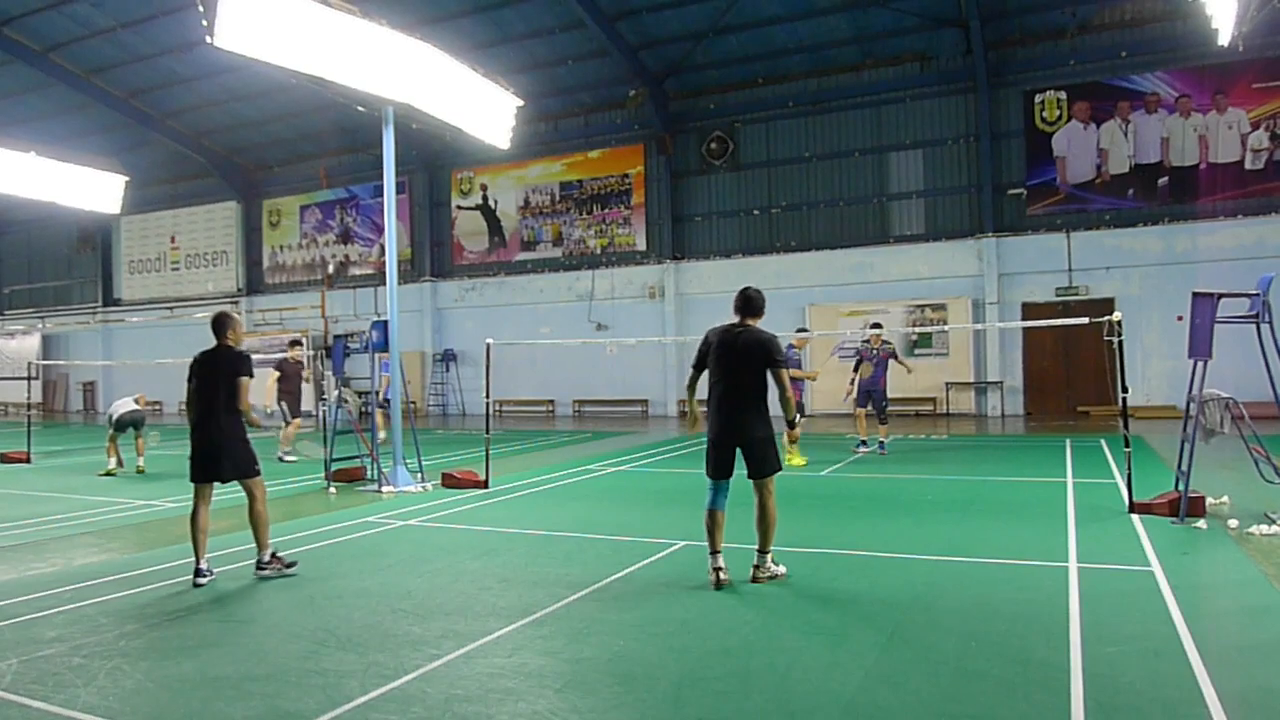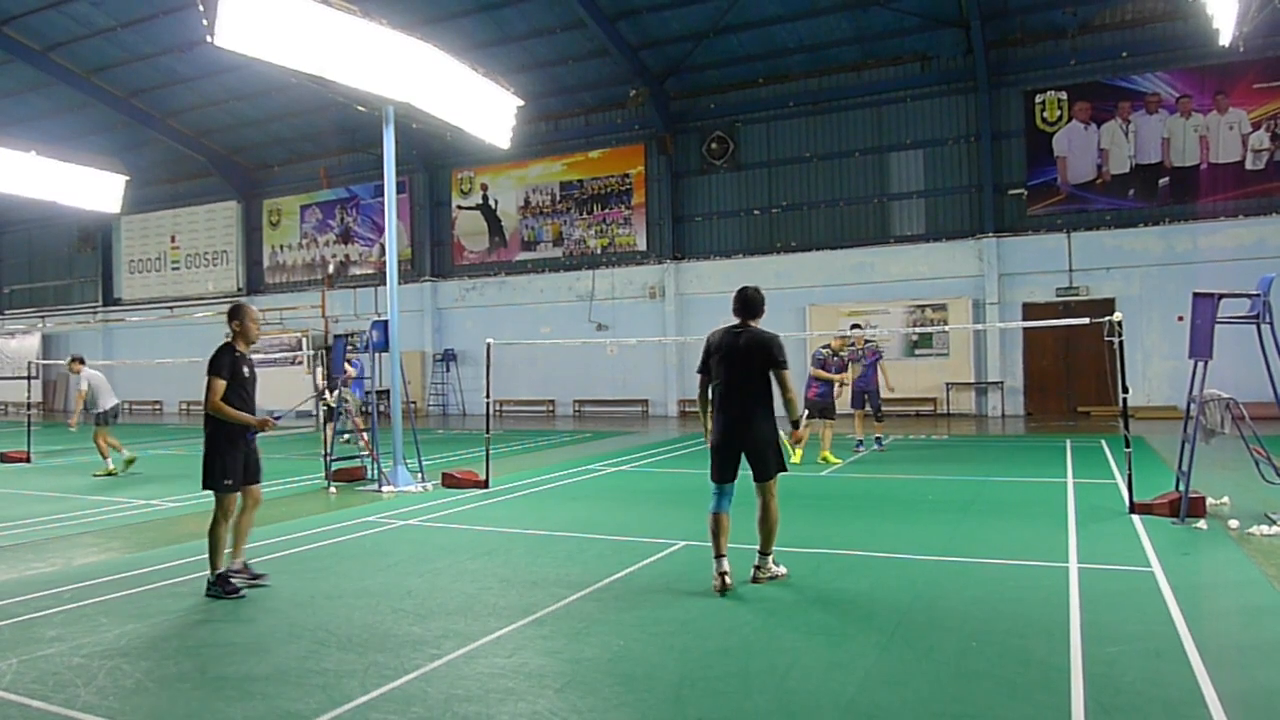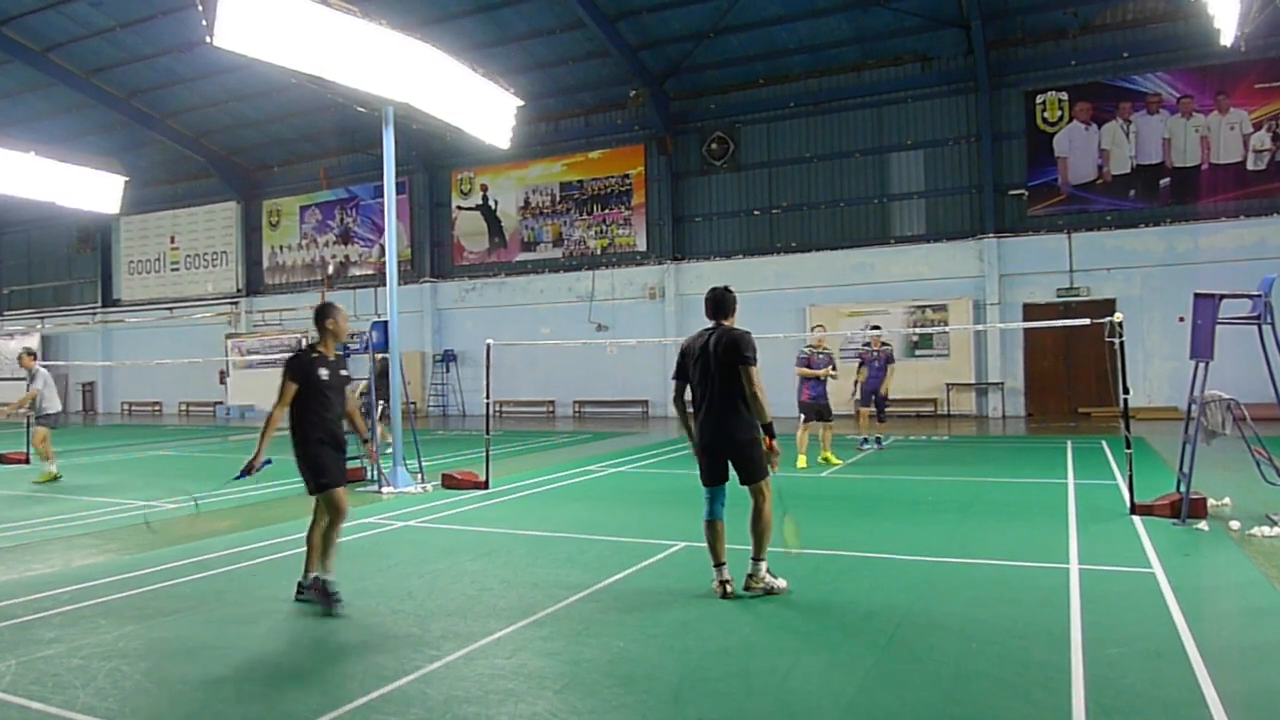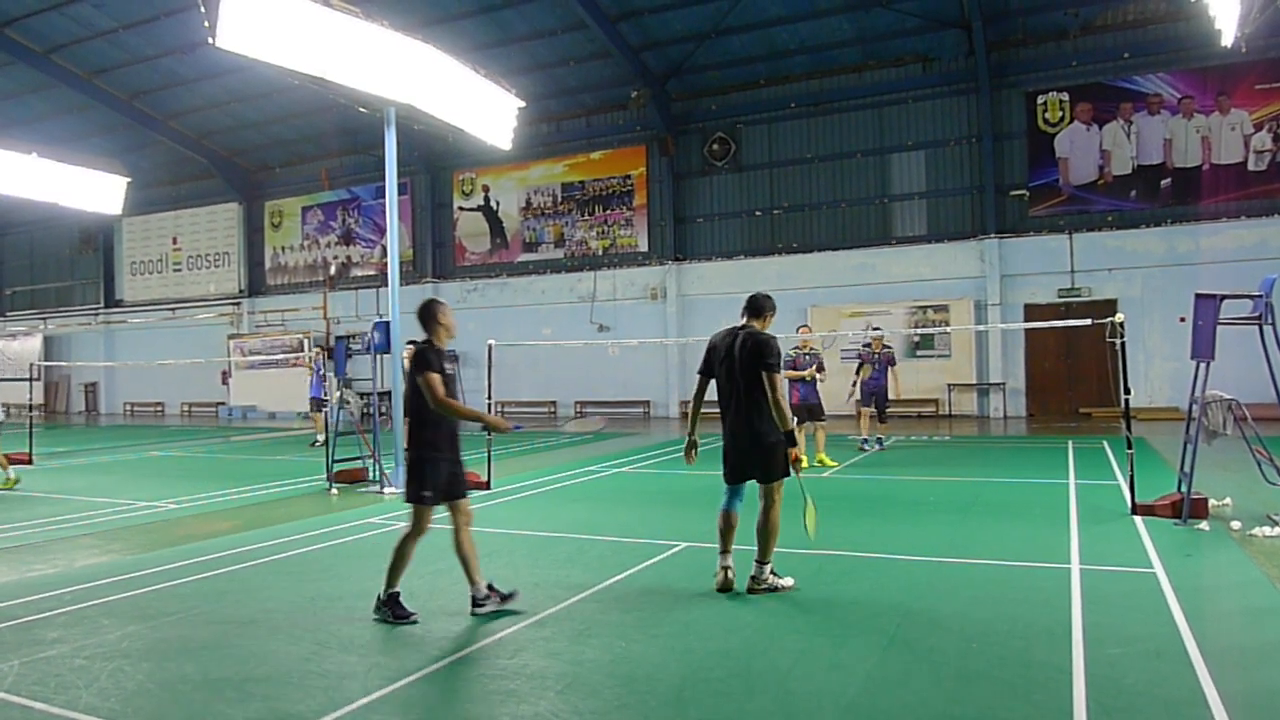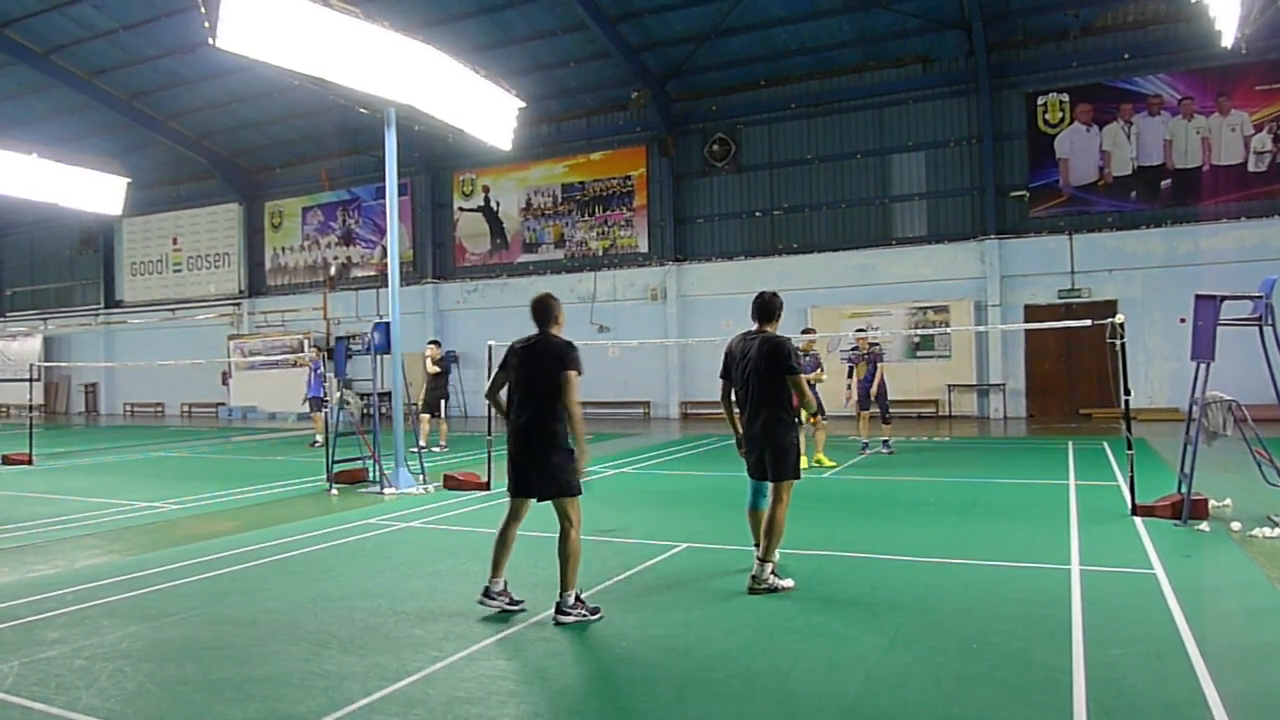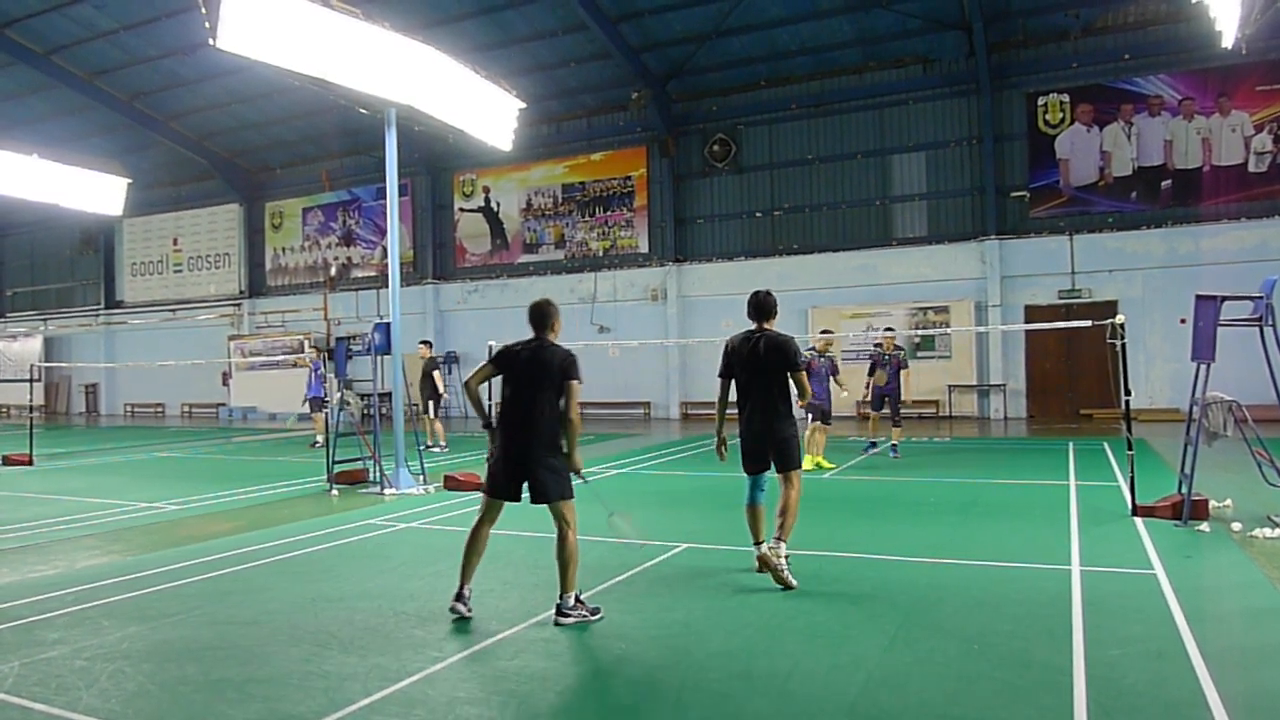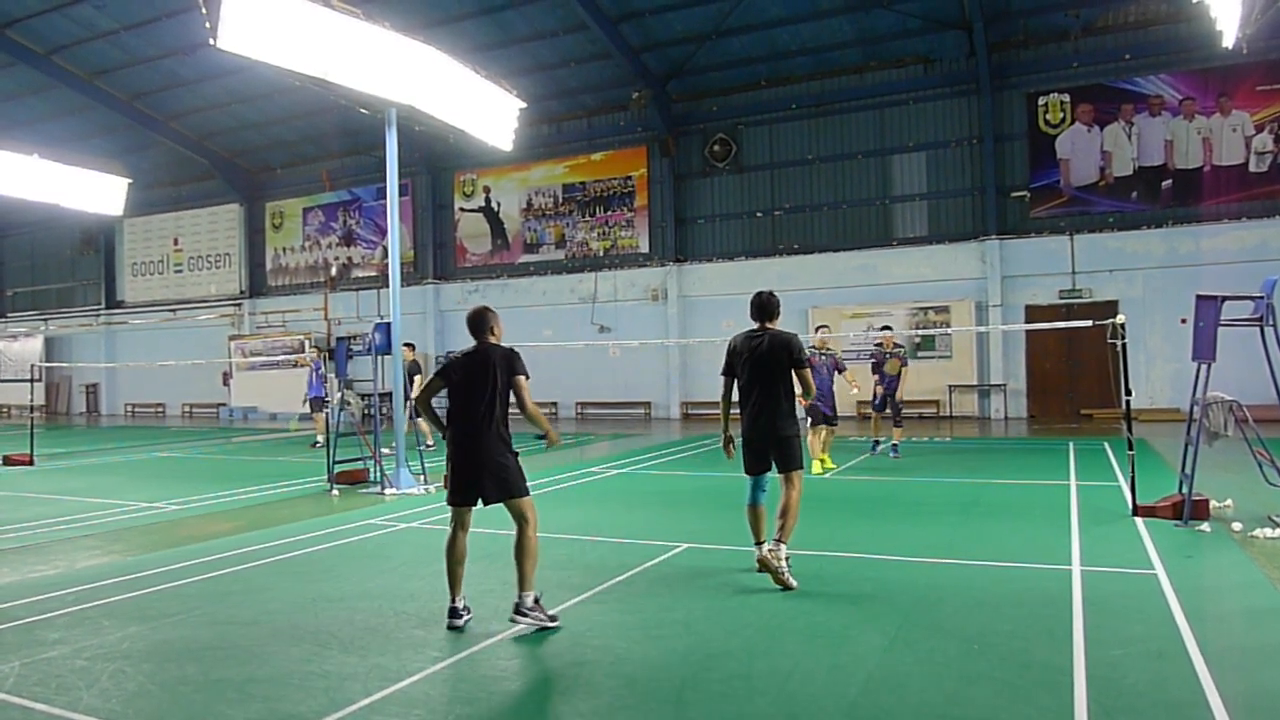
dt=0.7s
person 1, frame 1
left shoulder: (199, 361)
right shoulder: (240, 359)
left elbow: (190, 404)
right elbow: (242, 404)
right wrist: (253, 420)
left hip: (202, 437)
right hip: (230, 436)
left knee: (201, 501)
right knee: (257, 494)
left ankle: (201, 567)
right ankle: (265, 559)
person 1, frame 2
left shoulder: (245, 357)
right shoulder: (224, 357)
right elbow: (212, 404)
right wrist: (253, 421)
left hip: (244, 441)
right hip: (225, 444)
left knee: (252, 501)
right knee: (226, 509)
left ankle: (236, 565)
right ankle: (216, 578)
person 1, frame 3
left shoulder: (340, 362)
right shoulder: (302, 361)
right elbow: (280, 408)
left wrist: (366, 439)
right wrist: (260, 451)
left hip: (336, 446)
right hip: (313, 446)
left knee: (324, 513)
right knee: (340, 509)
left ankle: (309, 582)
right ankle: (324, 581)
person 1, frame 4
left shoulder: (439, 355)
right shoulder: (425, 354)
right elbow: (438, 402)
right wrist: (484, 419)
left hip: (447, 452)
right hip: (428, 454)
left knee: (463, 519)
right knee: (420, 526)
left ankle: (481, 594)
right ankle: (388, 598)
person 1, frame 5
left shoulder: (517, 349)
right shoulder: (564, 350)
left elbow: (492, 393)
right elbow: (570, 404)
right wrist: (581, 451)
left hip: (518, 444)
right hip: (551, 447)
left knee: (514, 515)
right knee: (571, 522)
left ankle: (495, 588)
right ankle: (568, 602)
person 1, frame 6
left shoulder: (510, 352)
right shoulder: (564, 359)
left elbow: (470, 385)
right elbow: (571, 414)
left wrist: (488, 424)
right wrist: (572, 453)
left hip: (507, 449)
right hip: (544, 451)
left knee: (485, 520)
right knee: (566, 525)
left ankle: (462, 595)
right ankle: (568, 604)
person 1, frame 7
left shoulder: (456, 362)
right shoulder: (508, 357)
left elbow: (422, 398)
right elbow: (526, 406)
left wrist: (445, 431)
right wrist: (549, 430)
left hip: (459, 453)
right hip: (494, 452)
left knee: (459, 528)
right knee: (527, 521)
left ankle: (457, 606)
right ankle: (526, 602)
person 2, frame 1
left shoulder: (713, 336)
right shoulder: (767, 341)
left elbow: (691, 382)
right elbow: (785, 391)
left wrist: (692, 408)
right wrist: (792, 425)
left hip: (719, 428)
right hip: (756, 428)
left knee: (717, 492)
right knee: (765, 493)
left ankle: (717, 566)
right ankle: (763, 564)
person 2, frame 2
left shoulder: (714, 339)
right shoulder: (769, 341)
left elbow: (702, 389)
right elbow: (787, 392)
left wrist: (707, 422)
right wrist: (795, 425)
left hip: (723, 431)
right hip: (759, 431)
left knee: (721, 495)
right knee: (767, 494)
left ankle: (721, 568)
right ankle: (764, 564)
person 2, frame 3
left shoulder: (690, 344)
right shoulder: (740, 339)
left elbow: (678, 397)
right elbow: (753, 390)
left wrist: (693, 436)
right wrist: (769, 433)
left hip: (707, 436)
right hip: (741, 432)
left knee: (713, 501)
right knee: (762, 496)
left ankle: (721, 577)
right ankle: (758, 573)
person 2, frame 4
left shoulder: (717, 341)
right shoulder: (765, 342)
left elbow: (699, 392)
right elbow: (776, 397)
left wrist: (692, 433)
right wrist: (791, 442)
left hip: (733, 435)
right hip: (765, 434)
left knee: (732, 496)
right knee: (771, 500)
left ankle: (725, 566)
right ankle: (761, 574)
person 2, frame 5
left shoulder: (734, 345)
right shoulder: (780, 345)
left elbow: (725, 396)
right elbow: (803, 394)
left wrist: (737, 432)
right wrist: (813, 411)
left hip: (752, 433)
right hip: (780, 432)
left knee: (757, 490)
right knee: (780, 498)
left ankle: (763, 554)
right ankle: (762, 574)
person 2, frame 6
left shoulder: (733, 345)
right shoulder: (785, 343)
left elbow: (723, 394)
right elbow: (804, 391)
left wrist: (719, 432)
right wrist: (803, 400)
left hip: (749, 429)
right hip: (781, 426)
left knee: (755, 486)
right knee: (791, 486)
left ankle: (760, 550)
right ankle: (777, 549)
person 2, frame 7
left shoulder: (736, 343)
right shoulder: (788, 341)
left elbow: (726, 392)
right elbow: (809, 389)
left wrist: (725, 429)
right wrist: (806, 397)
left hip: (751, 428)
right hip: (783, 426)
left knee: (756, 486)
right knee: (792, 486)
left ankle: (761, 551)
right ankle: (777, 550)
